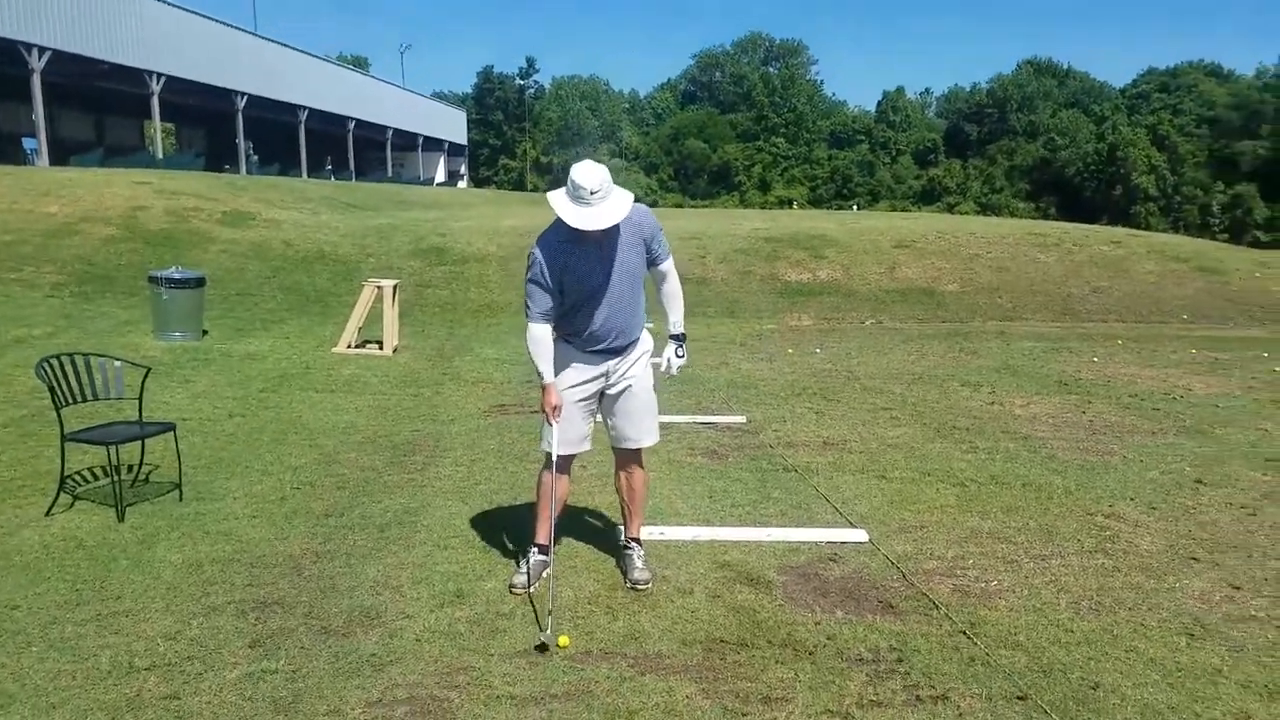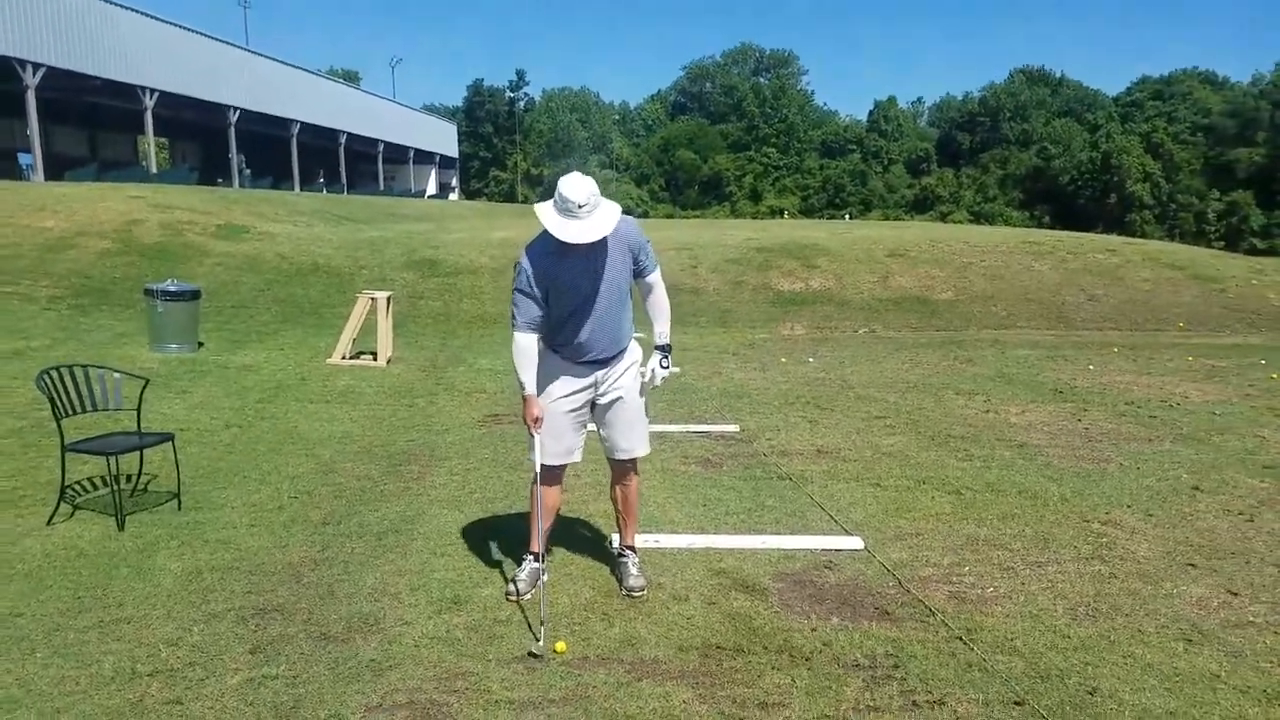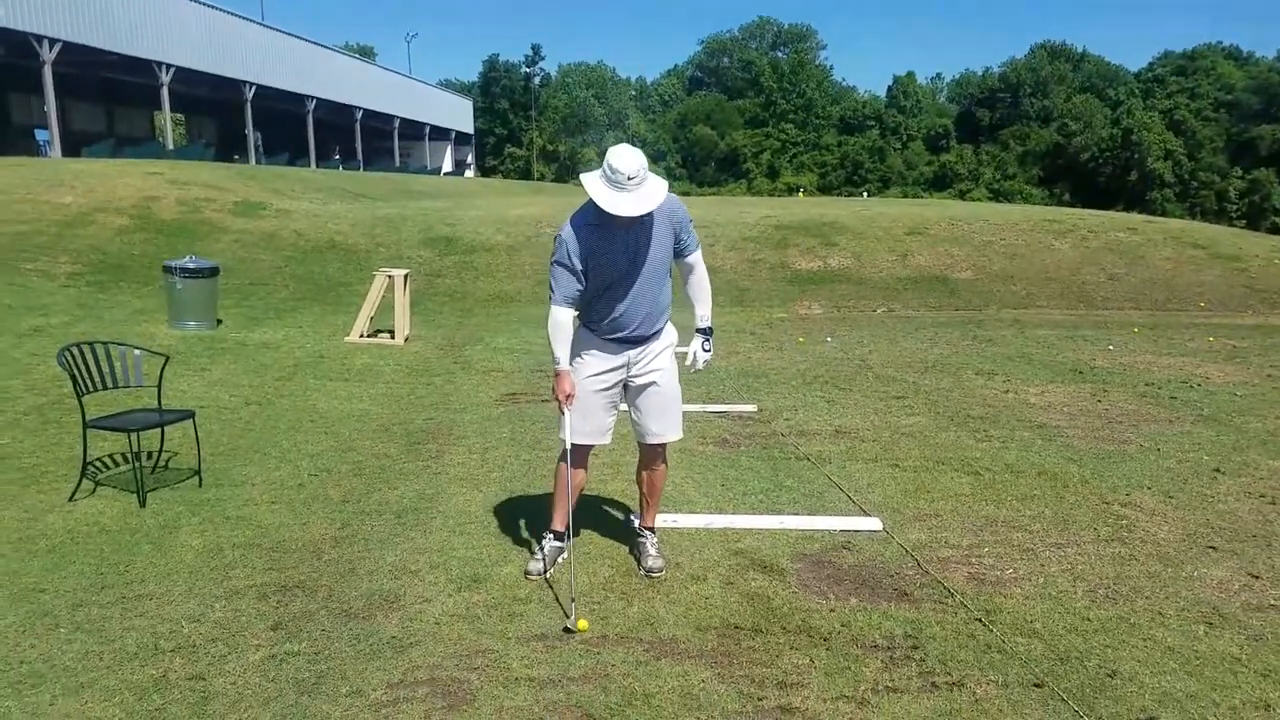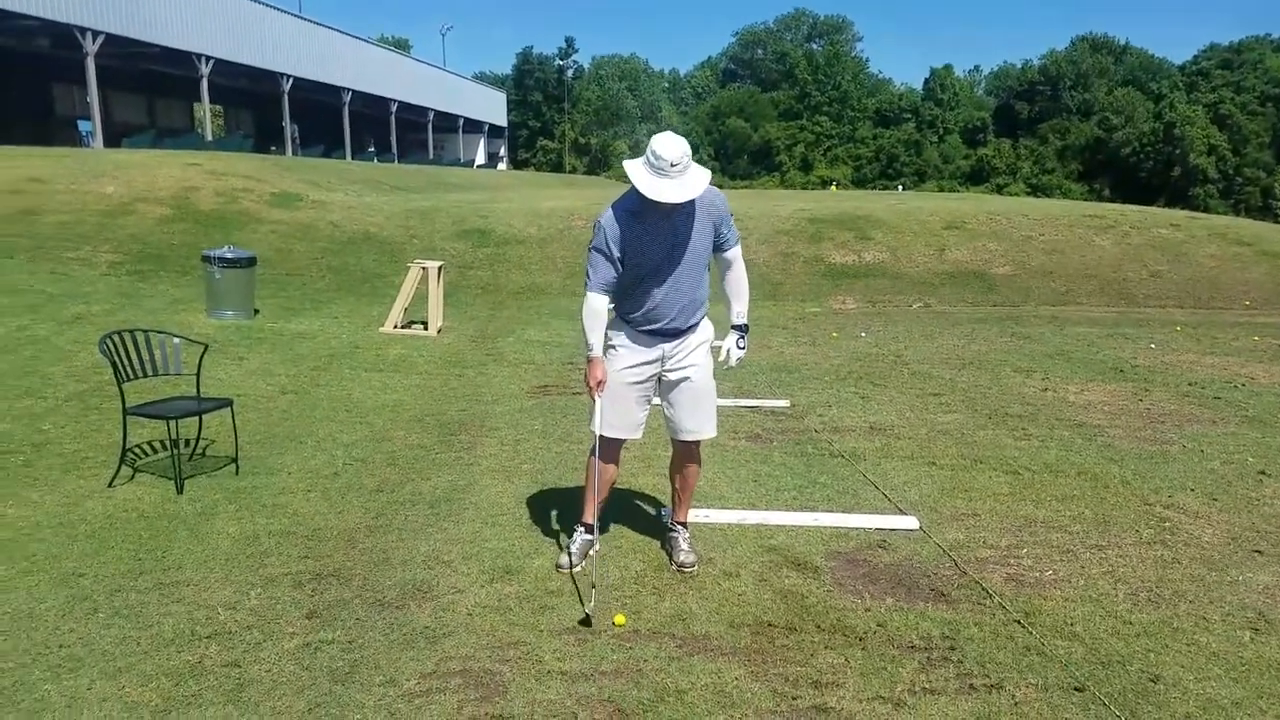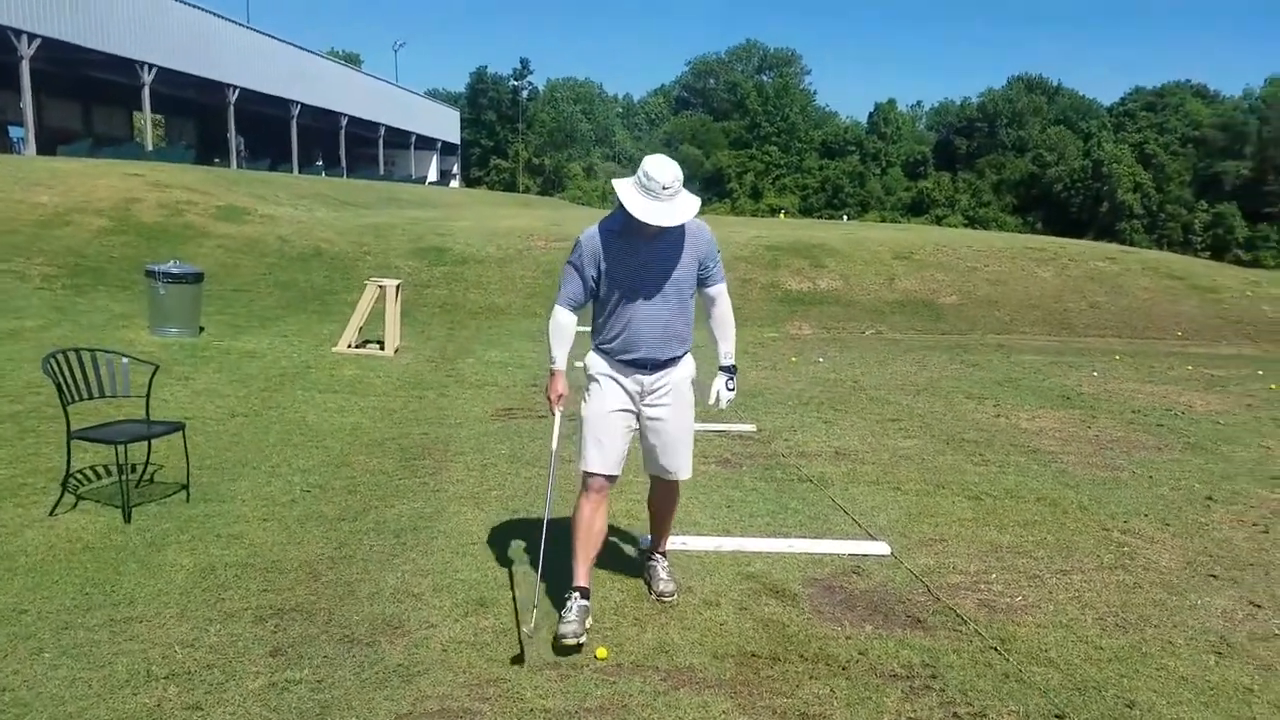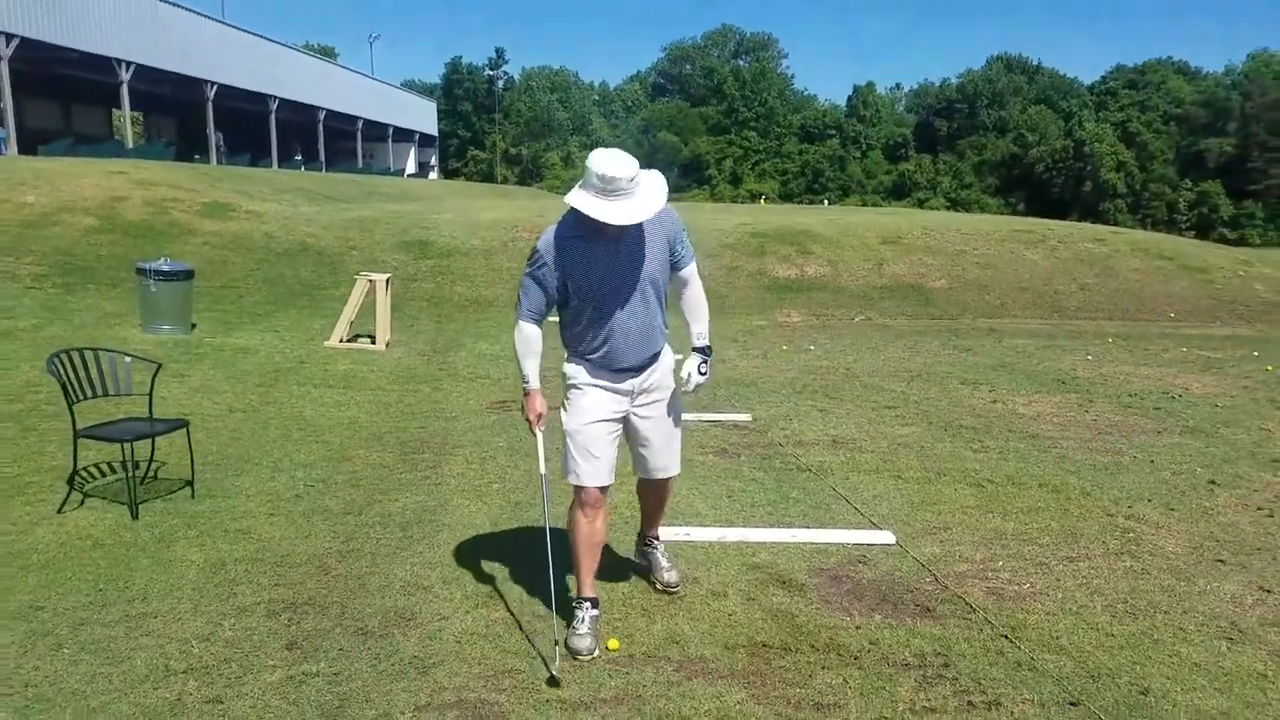
dt=0.5s
person 1, frame 1
left shoulder: (640, 221)
right shoulder: (548, 249)
left elbow: (665, 276)
right elbow: (538, 322)
left wrist: (676, 335)
right wrist: (548, 382)
left hip: (631, 356)
right hip: (574, 360)
left knee: (631, 454)
right knee: (558, 456)
left ankle: (632, 545)
right ankle: (540, 550)
person 1, frame 2
left shoulder: (628, 233)
right shoulder: (535, 259)
left elbow: (652, 287)
right elbow: (524, 331)
left wrist: (661, 346)
right wrist: (529, 394)
left hip: (620, 367)
right hip: (562, 372)
left knee: (625, 464)
right knee: (550, 467)
left ankle: (627, 554)
right ankle: (534, 558)
person 1, frame 3
left shoulder: (671, 211)
right shoulder: (575, 232)
left elbow: (693, 268)
right elbow: (562, 306)
left wrist: (703, 329)
right wrist: (562, 368)
left hip: (655, 347)
right hip: (596, 350)
left knee: (655, 448)
right knee: (577, 446)
left ankle: (646, 533)
right ankle: (555, 536)
person 1, frame 4
left shoulder: (712, 205)
right shoulder: (615, 219)
left elbow: (732, 263)
right elbow: (597, 292)
left wrist: (739, 325)
right wrist: (595, 356)
left hip: (690, 342)
right hip: (630, 344)
left knee: (688, 442)
right knee: (609, 440)
left ankle: (678, 529)
right ankle: (586, 529)
person 1, frame 5
left shoulder: (698, 236)
right shoulder: (597, 239)
left elbow: (717, 300)
right elbow: (566, 307)
left wrist: (727, 365)
right wrist: (557, 370)
left hip: (672, 377)
right hip: (611, 376)
left knee: (667, 478)
right knee: (596, 482)
left ankle: (657, 557)
right ankle: (579, 595)
person 1, frame 6
left shoulder: (662, 221)
right shoulder: (554, 246)
left elbow: (688, 281)
right elbow: (529, 320)
left wrist: (701, 347)
right wrist: (532, 388)
left hip: (655, 373)
right hip: (592, 382)
left knee: (659, 474)
right knee: (590, 493)
left ankle: (650, 543)
right ankle: (586, 605)
